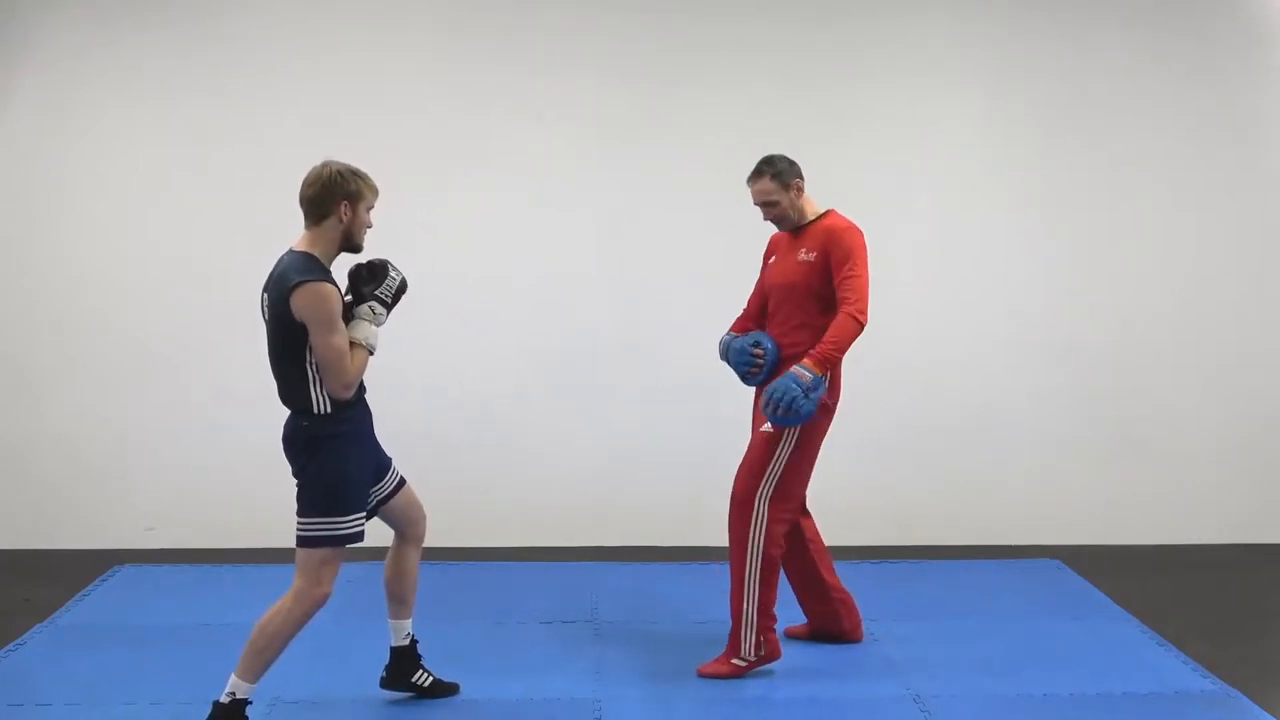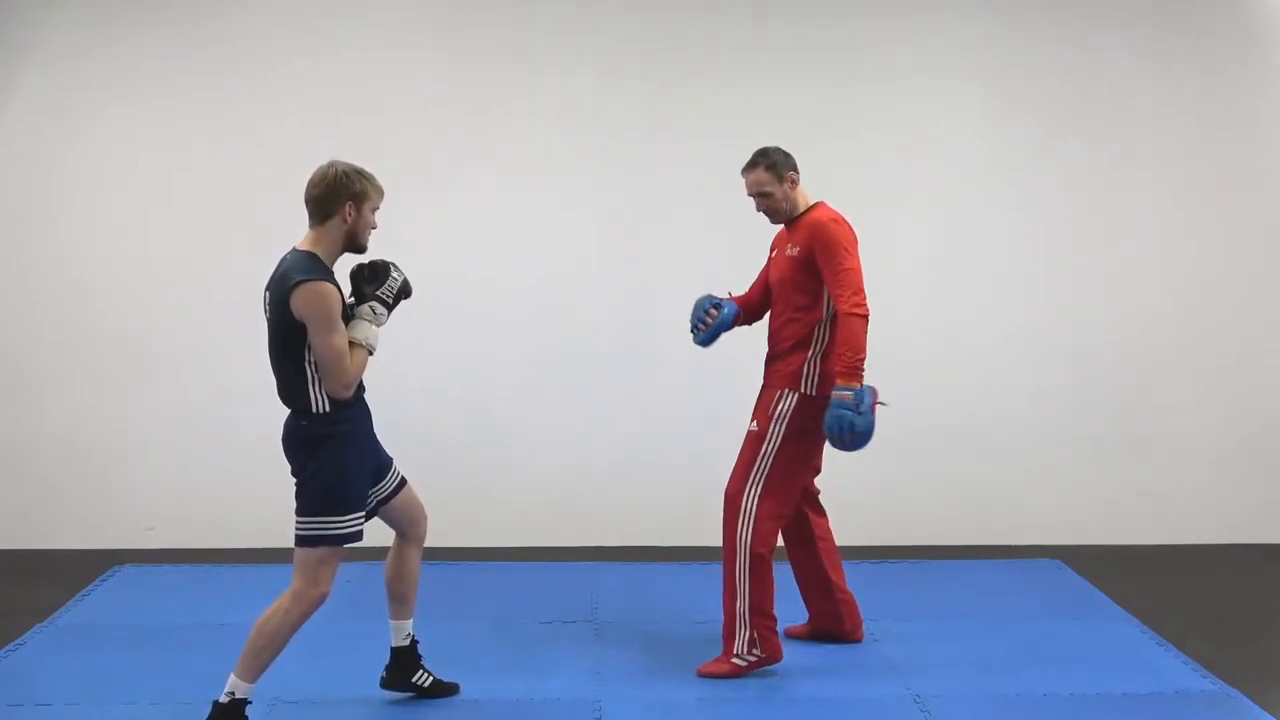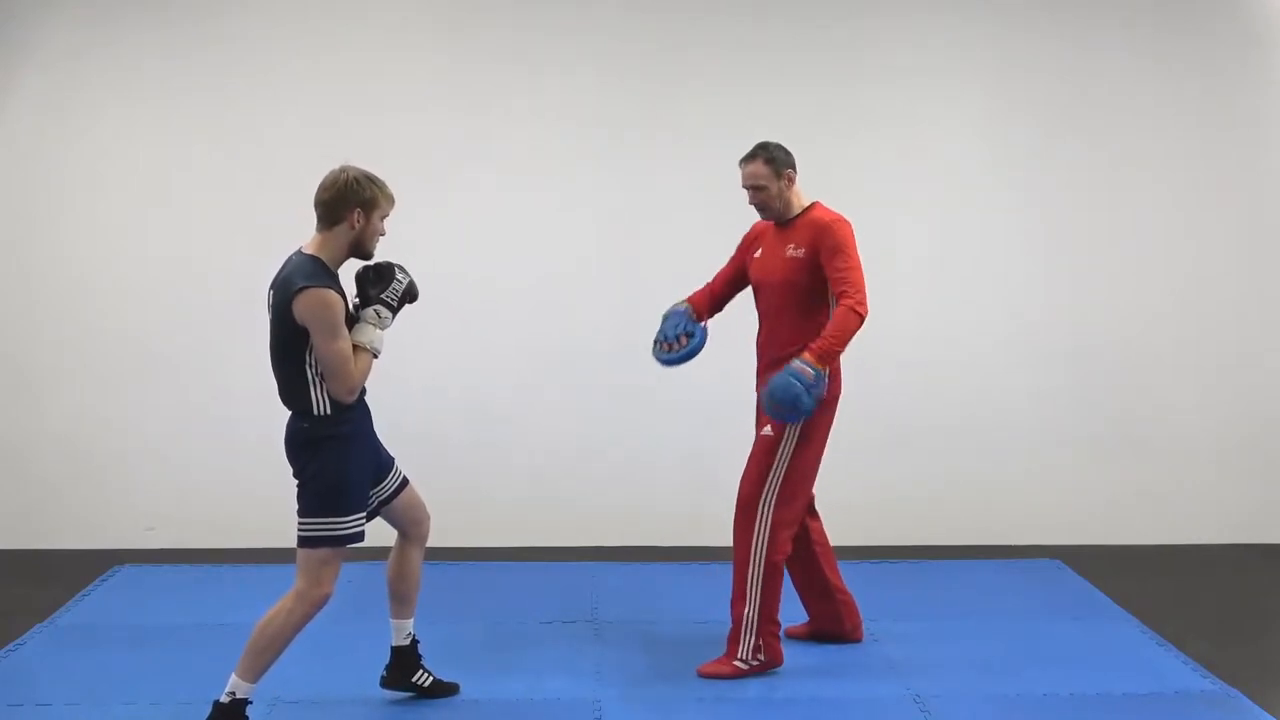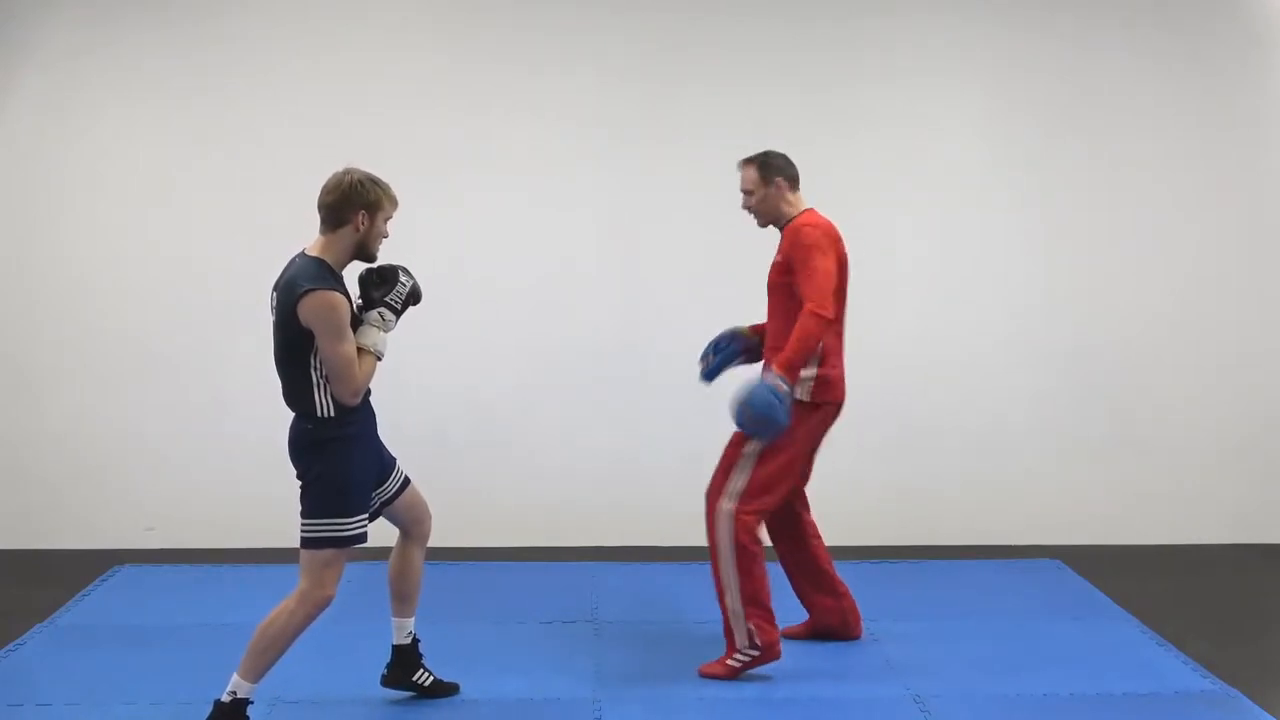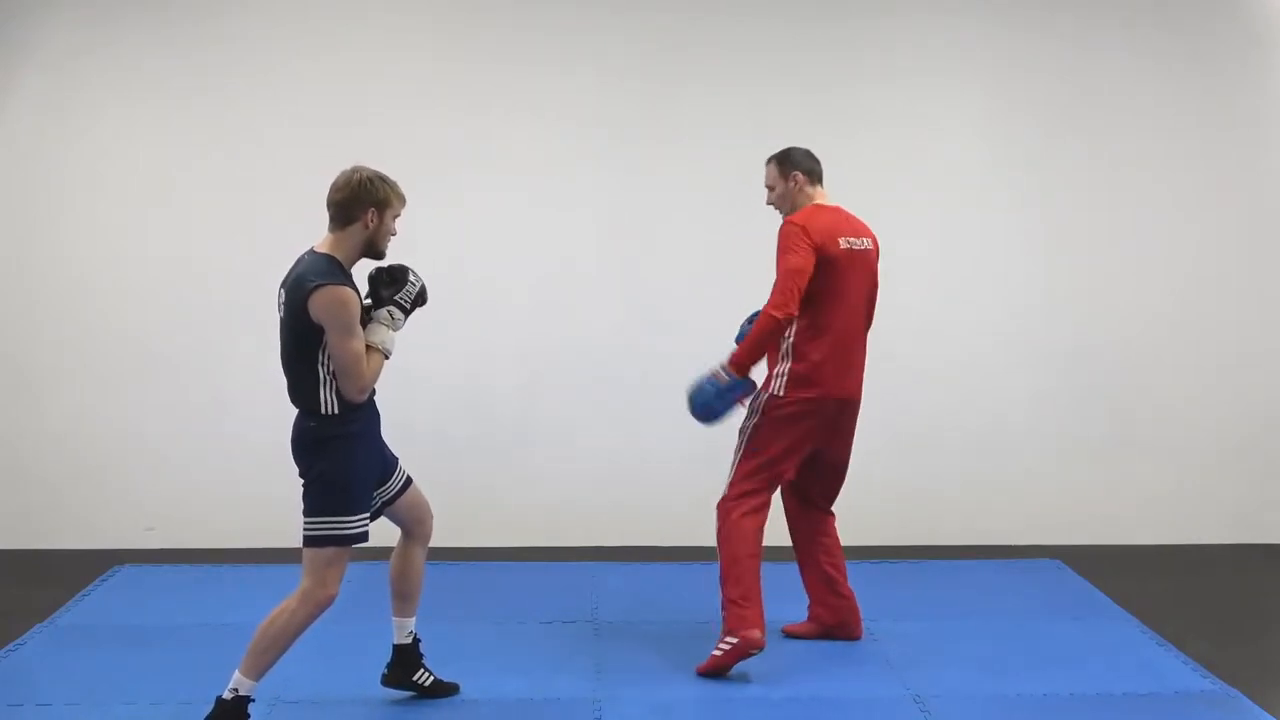
dt=0.3s
person 1, frame 1
left shoulder: (293, 269)
right shoulder: (313, 287)
right elbow: (342, 381)
left wrist: (356, 305)
right wrist: (370, 313)
left hip: (345, 433)
right hip: (328, 441)
left knee: (412, 524)
right knee: (313, 589)
left ankle: (402, 662)
person 1, frame 2
left shoulder: (299, 268)
right shoulder: (313, 286)
right elbow: (342, 381)
left wrist: (360, 307)
right wrist: (372, 313)
left hip: (346, 433)
right hip: (327, 441)
left knee: (413, 525)
right knee: (311, 589)
left ankle: (402, 662)
person 1, frame 3
left shoulder: (304, 269)
right shoulder: (315, 291)
right elbow: (345, 386)
left wrist: (368, 308)
right wrist: (376, 316)
left hip: (348, 435)
right hip: (328, 442)
left knee: (416, 524)
right knee: (313, 589)
left ankle: (403, 662)
person 1, frame 4
left shoulder: (306, 270)
right shoulder: (322, 294)
right elbow: (350, 387)
left wrist: (370, 310)
right wrist: (380, 319)
left hip: (350, 435)
right hip: (332, 444)
left knee: (417, 523)
right knee: (316, 591)
left ankle: (404, 660)
person 1, frame 5
left shoulder: (313, 268)
right shoulder: (331, 289)
right elbow: (357, 385)
left wrist: (376, 310)
right wrist: (388, 317)
left hip: (351, 434)
right hip: (334, 441)
left knee: (419, 523)
right knee: (319, 590)
left ankle: (404, 660)
person 2, frame 1
left shoulder: (840, 235)
right shoulder: (777, 245)
left elbow: (852, 312)
right elbow: (757, 311)
left wrist: (811, 367)
right wrist: (736, 339)
left hip: (802, 392)
right hip: (777, 388)
left knee: (754, 503)
right knee: (781, 505)
left ankle: (751, 644)
right ankle: (835, 617)
person 2, frame 2
left shoulder: (827, 228)
right shoulder: (784, 237)
left elbow: (852, 309)
right elbow: (758, 299)
left wrist: (848, 381)
right wrist: (724, 309)
left hip: (802, 387)
right hip: (785, 384)
left knee: (750, 502)
right knee: (794, 502)
left ankle: (751, 643)
right ankle: (837, 618)
person 2, frame 3
left shoulder: (828, 228)
right shoulder: (758, 237)
left elbow: (853, 304)
right elbow: (720, 289)
left wrist: (811, 362)
right wrist: (683, 316)
left hip: (806, 389)
right hip: (775, 386)
left knee: (761, 506)
right knee: (790, 506)
left ankle: (753, 648)
right ankle: (836, 618)
person 2, frame 4
left shoulder: (810, 234)
right shoulder: (796, 236)
left elbow: (819, 312)
left wrist: (779, 374)
right wrist: (750, 339)
left hip: (800, 392)
right hip: (794, 389)
left knee: (731, 504)
right knee: (782, 506)
left ankle: (751, 640)
right ankle: (835, 615)
person 2, frame 5
left shoulder: (801, 227)
right shoulder: (862, 234)
left elbow: (783, 308)
left wrist: (734, 368)
left hip: (798, 388)
right hip: (844, 390)
left knee: (742, 501)
right knee: (811, 502)
left ankle: (741, 629)
right ankle: (837, 615)
